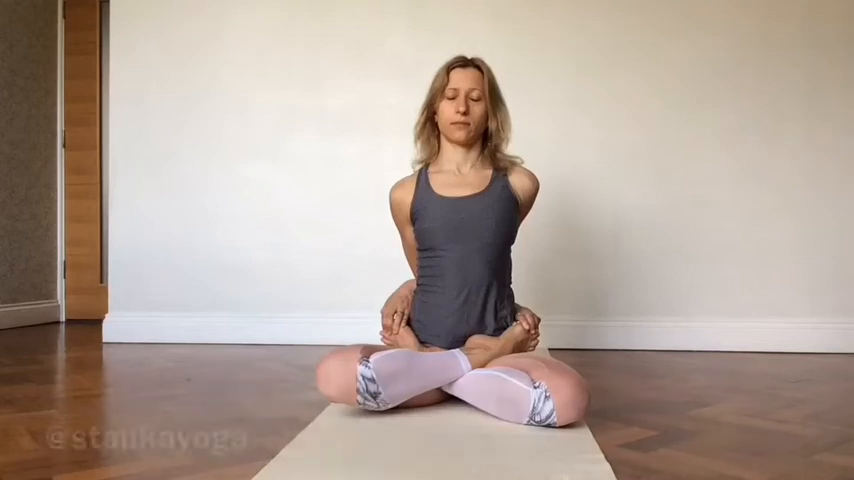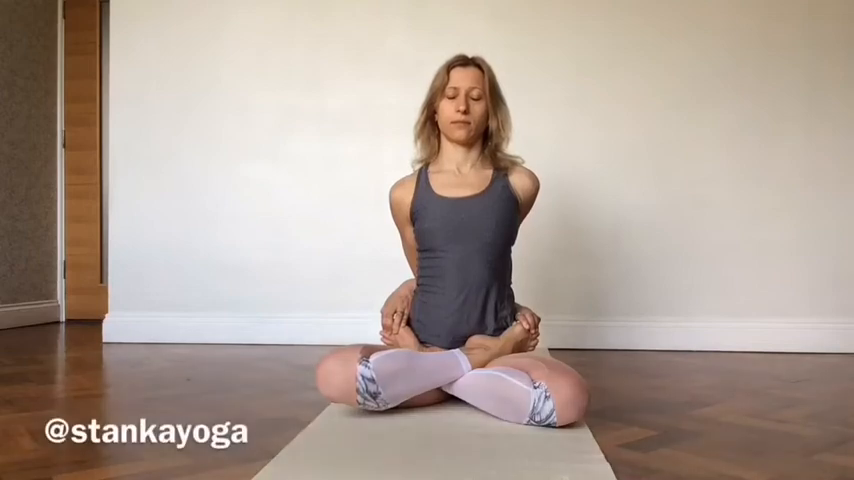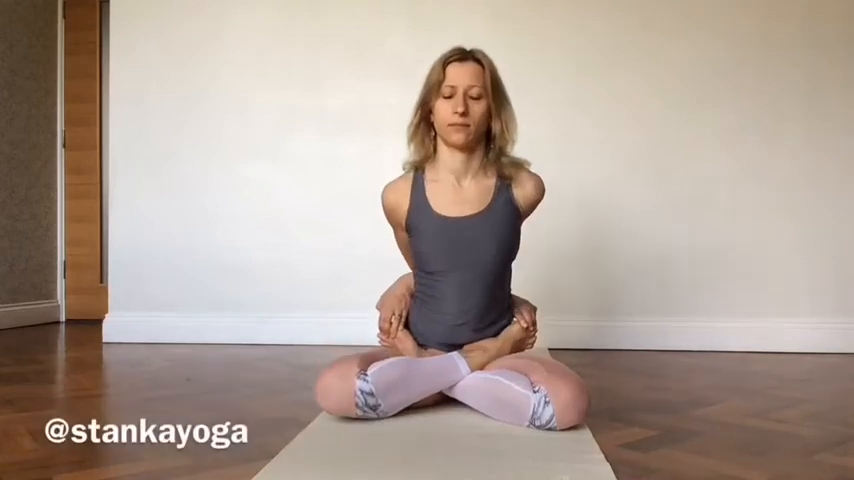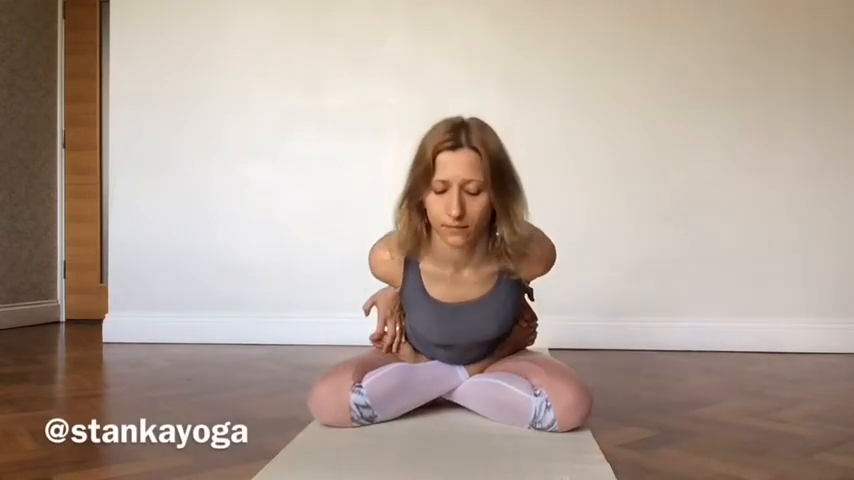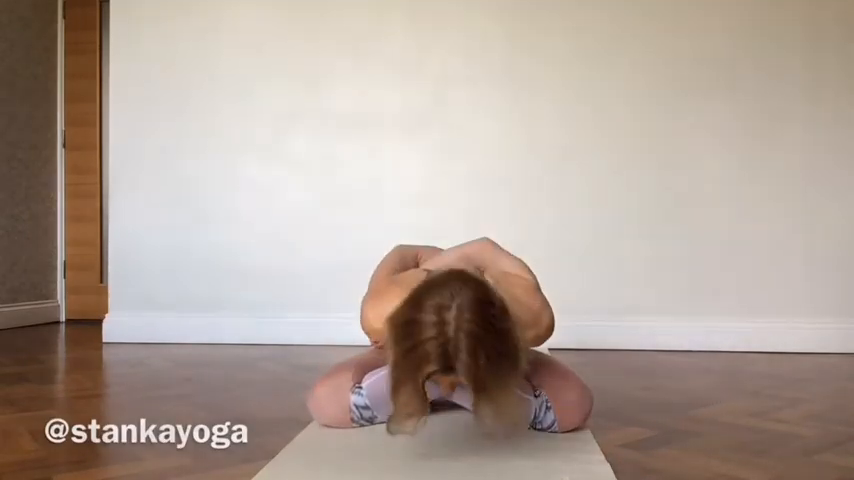
dt=1s
person 1, frame 1
left shoulder: (519, 184)
right shoulder: (406, 193)
left hip: (496, 343)
right hip: (424, 343)
left knee: (570, 399)
right knee: (332, 374)
left ankle: (427, 372)
right ankle: (478, 358)
person 1, frame 2
left shoulder: (519, 183)
right shoulder: (406, 192)
left hip: (497, 343)
right hip: (425, 345)
left knee: (570, 398)
right knee: (332, 375)
left ankle: (427, 375)
right ankle: (478, 360)
person 1, frame 3
left shoulder: (524, 188)
right shoulder: (399, 195)
left hip: (496, 348)
right hip: (421, 346)
left knee: (569, 403)
right knee: (332, 389)
left ankle: (424, 375)
right ankle: (473, 368)
person 1, frame 4
left shoulder: (532, 254)
right shoulder: (390, 258)
left hip: (495, 360)
right hip: (416, 358)
left knee: (571, 406)
right knee: (326, 401)
left ankle: (432, 383)
right ankle: (460, 377)
person 1, frame 5
left shoulder: (532, 318)
right shoulder: (380, 315)
left elbow: (484, 250)
right elbow: (402, 255)
left knee: (573, 407)
right knee: (325, 403)
